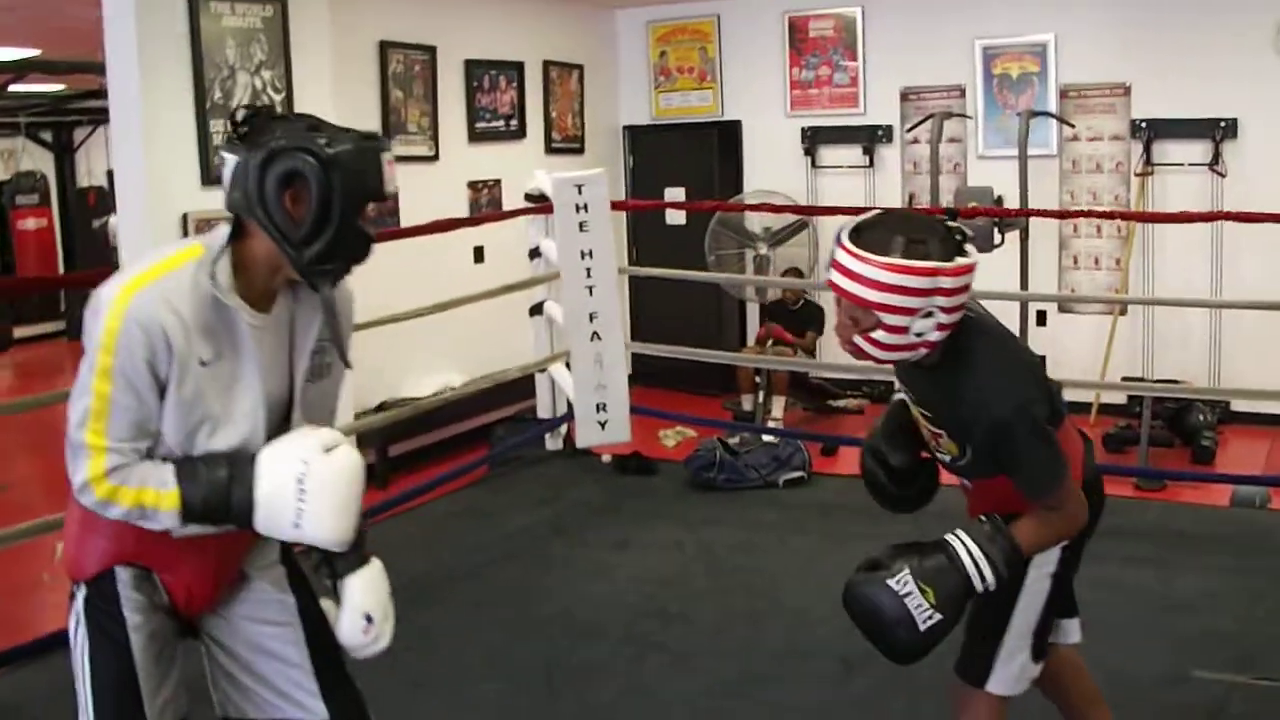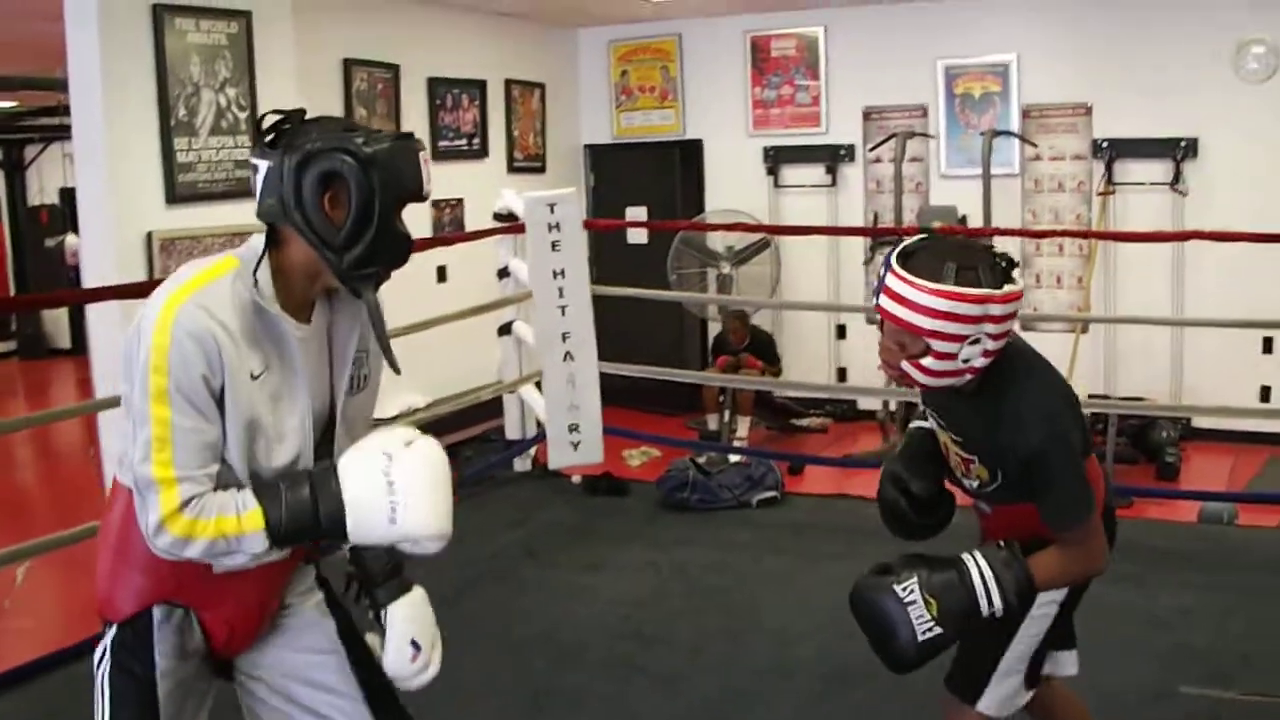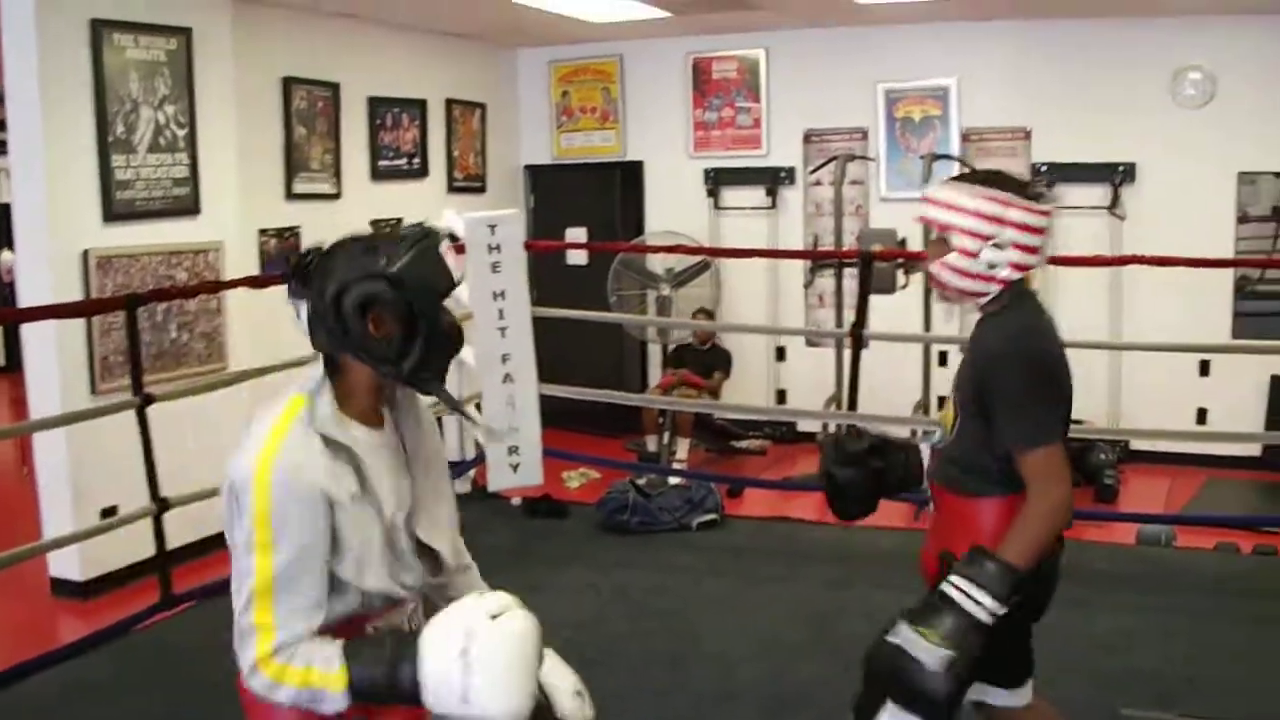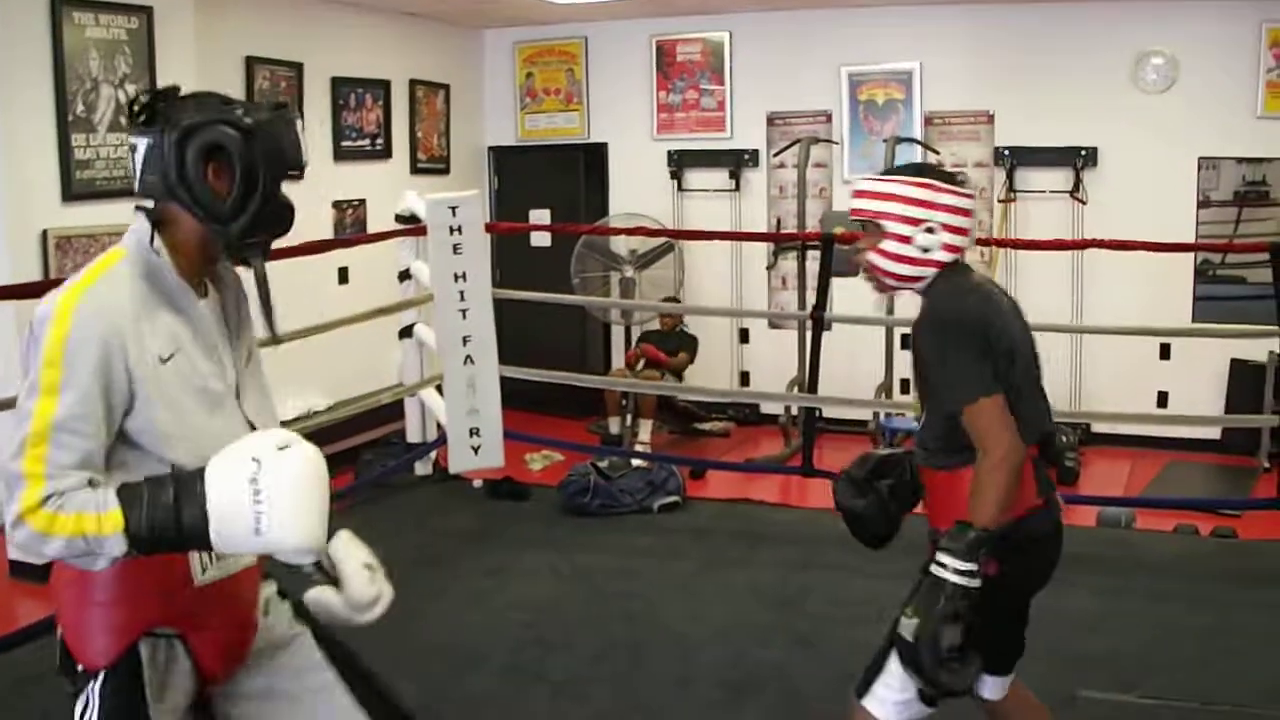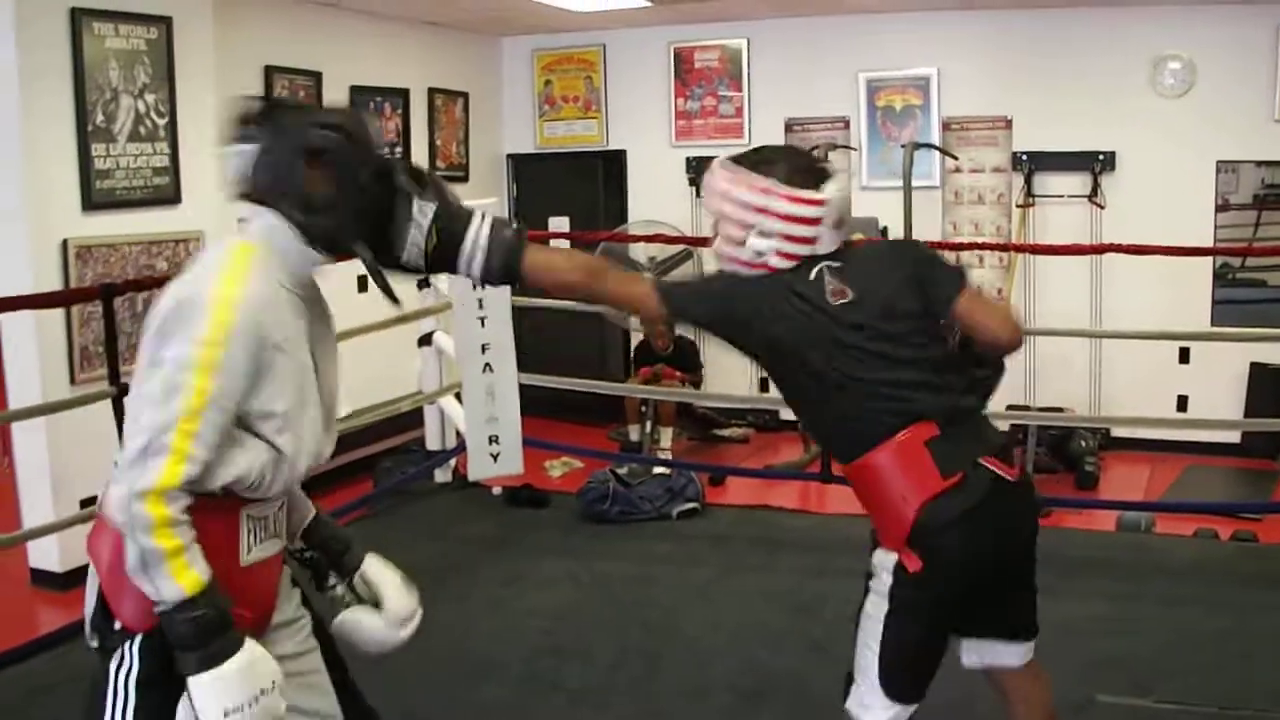
dt=0.5s
person 1, frame 1
left shoulder: (325, 297)
right shoulder: (145, 303)
right elbow: (99, 475)
left wrist: (349, 551)
right wrist: (242, 489)
left hip: (247, 548)
right hip: (132, 559)
person 1, frame 2
left shoulder: (354, 312)
right shoulder: (188, 318)
right elbow: (170, 517)
left wrist: (389, 578)
right wrist: (335, 505)
left hip: (278, 579)
right hip: (166, 581)
person 1, frame 3
left shoulder: (405, 413)
right shoulder: (283, 467)
right elbow: (271, 660)
left wrist: (521, 649)
right wrist: (413, 670)
left hip: (411, 657)
person 1, frame 4
left shoulder: (225, 291)
right shoulder: (91, 314)
left wrist: (311, 526)
right wrist: (190, 509)
left hip: (239, 592)
right hip: (132, 613)
person 1, frame 5
left shoulder: (292, 290)
right shoulder: (226, 294)
right elbow: (145, 489)
left wrist: (334, 554)
right wrist: (207, 641)
left hip: (257, 566)
right hip: (163, 575)
person 2, frame 1
left shoulder: (996, 396)
right shoulder: (930, 336)
left elbow: (1066, 511)
left wrist: (960, 565)
right wrist: (902, 423)
left hip: (1043, 509)
right hip: (1009, 494)
right knee: (1038, 641)
person 2, frame 2
left shoulder: (1035, 421)
right shoulder: (949, 361)
left elbow: (1087, 553)
left wrist: (968, 585)
right wrist: (920, 447)
left hip: (1055, 542)
right hip: (1010, 525)
right knee: (1030, 676)
person 2, frame 3
left shoulder: (1012, 344)
right shoulder: (1013, 325)
left elbow: (1052, 494)
left wrist: (975, 599)
right wrist: (899, 458)
left hip: (987, 569)
right hip: (983, 559)
person 2, frame 4
left shoulder: (947, 316)
right shoulder: (976, 296)
left elbow: (1000, 449)
left wrist: (952, 571)
right wrist: (906, 468)
left hip: (1000, 539)
right hip: (1023, 529)
person 2, frame 5
left shoulder: (759, 303)
right shoulder: (897, 261)
left elbow: (610, 285)
right elbow: (1001, 333)
left wrist: (492, 244)
right wrist: (944, 370)
left hip: (926, 529)
right hip: (1000, 495)
right knee: (1012, 659)
person 3, frame 1
left shoulder: (814, 310)
right shoulder: (773, 307)
left elbow: (809, 345)
right elbow: (760, 342)
left wrist: (784, 335)
right wrist: (762, 336)
right hip: (772, 353)
left knee: (781, 354)
right knee: (747, 353)
left ankle: (776, 418)
right ankle: (748, 411)
person 3, frame 2
left shoulder: (763, 340)
right shoulder: (720, 340)
left elbow: (776, 371)
right elbow: (713, 366)
left wrist: (756, 363)
right wrist: (721, 363)
left hip: (761, 376)
right hip: (732, 374)
left knee: (746, 375)
left ankle: (741, 439)
right ankle: (712, 433)
person 3, frame 3
left shoulder: (721, 353)
right shoulder: (680, 349)
left elbow: (716, 385)
right elbow: (666, 376)
left wrist: (693, 378)
right wrist: (666, 381)
left hip: (704, 398)
right hip: (675, 392)
left knee: (685, 394)
right knee: (652, 394)
left ankle: (681, 460)
right ankle: (651, 453)
person 3, frame 4
left shoulder: (688, 339)
right shoulder: (647, 335)
left elbow: (681, 364)
right elbow: (631, 364)
left wrist: (656, 355)
right wrist: (631, 357)
left hip: (669, 380)
right hip: (641, 375)
left knee: (647, 376)
right knee: (615, 375)
left ankle: (643, 442)
right ankle: (614, 434)
person 3, frame 5
left shoulder: (687, 345)
right shoulder: (641, 347)
left elbow: (697, 379)
right elbow: (636, 378)
left wrist: (675, 375)
right wrist: (643, 374)
left hip: (682, 388)
right hip: (651, 387)
left knee: (667, 386)
left ankle: (665, 449)
right ankle: (634, 442)
